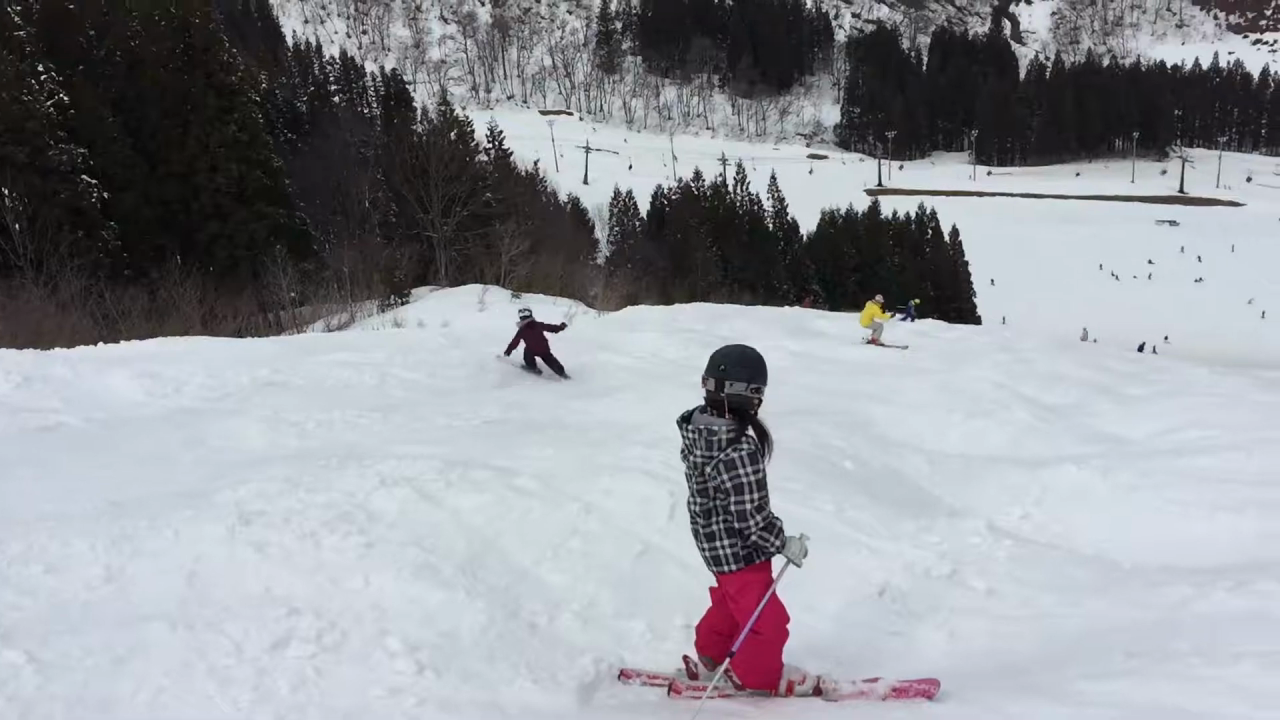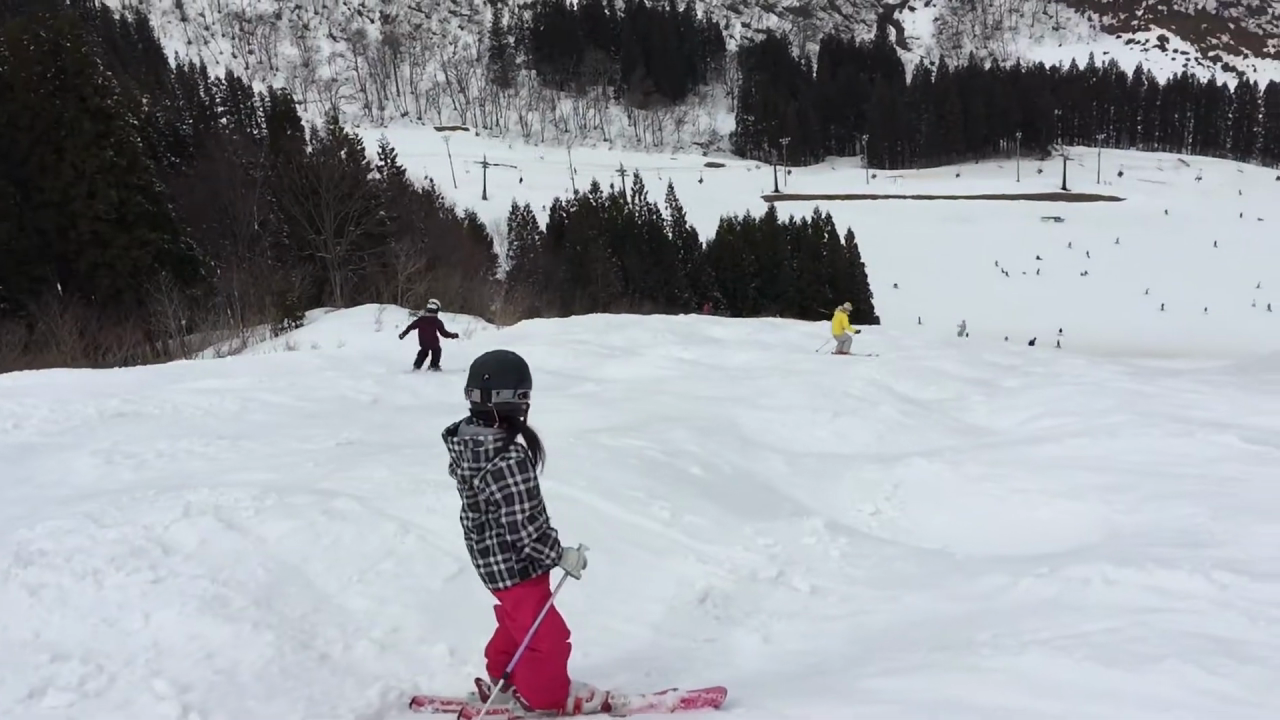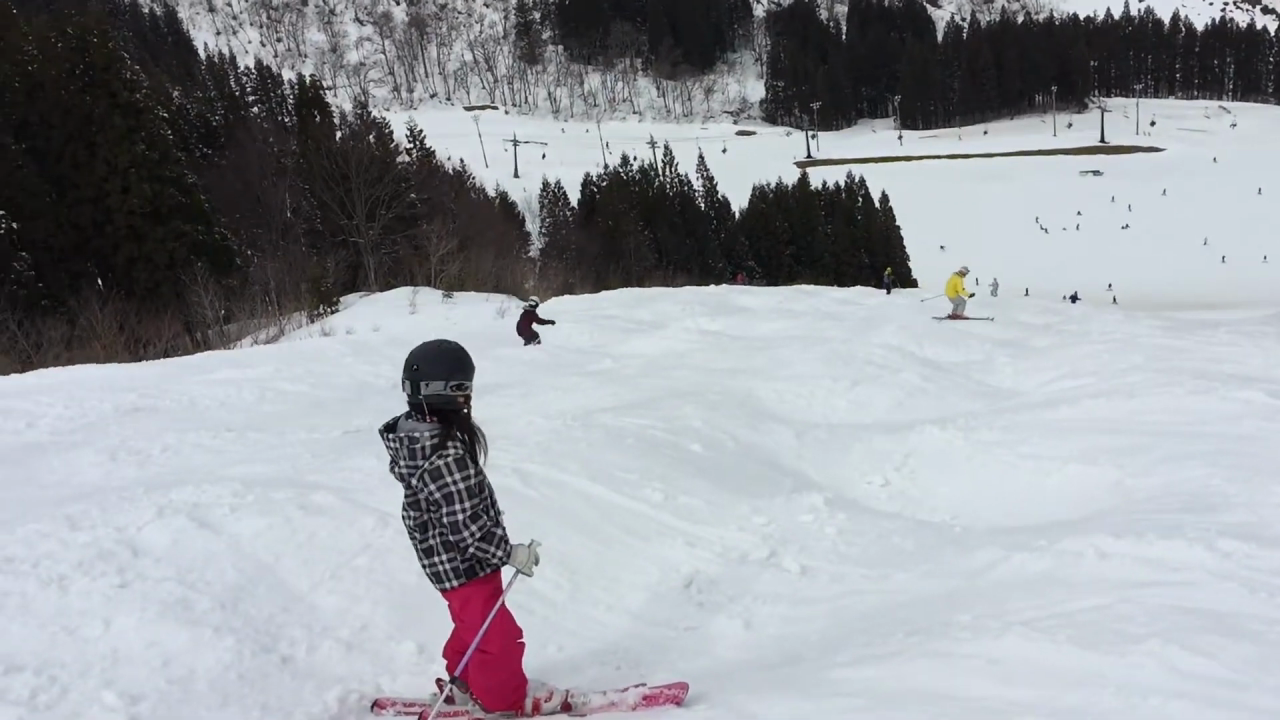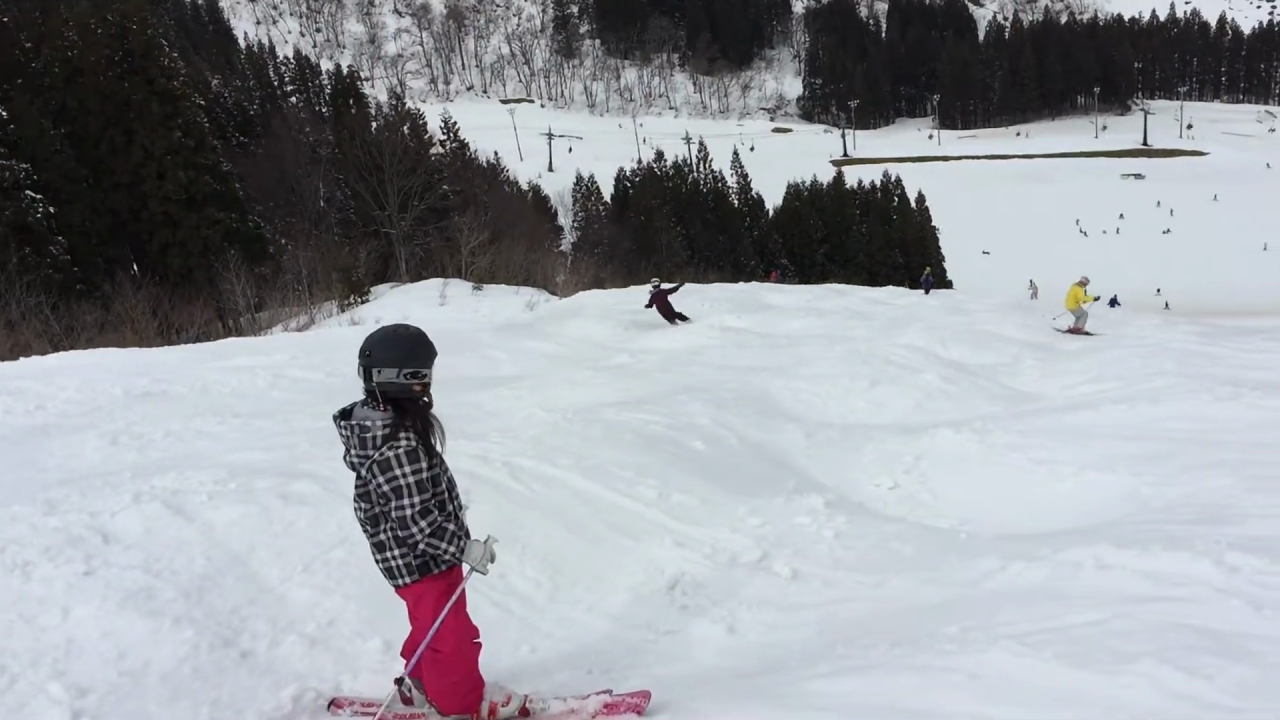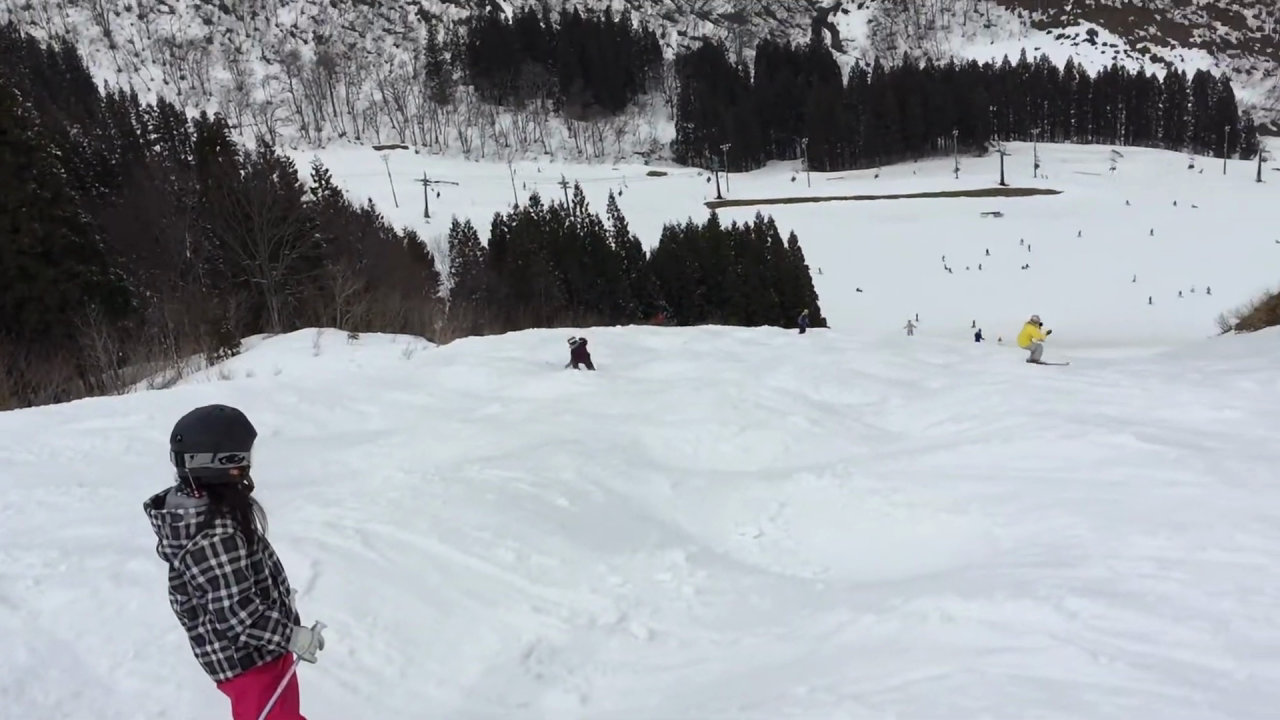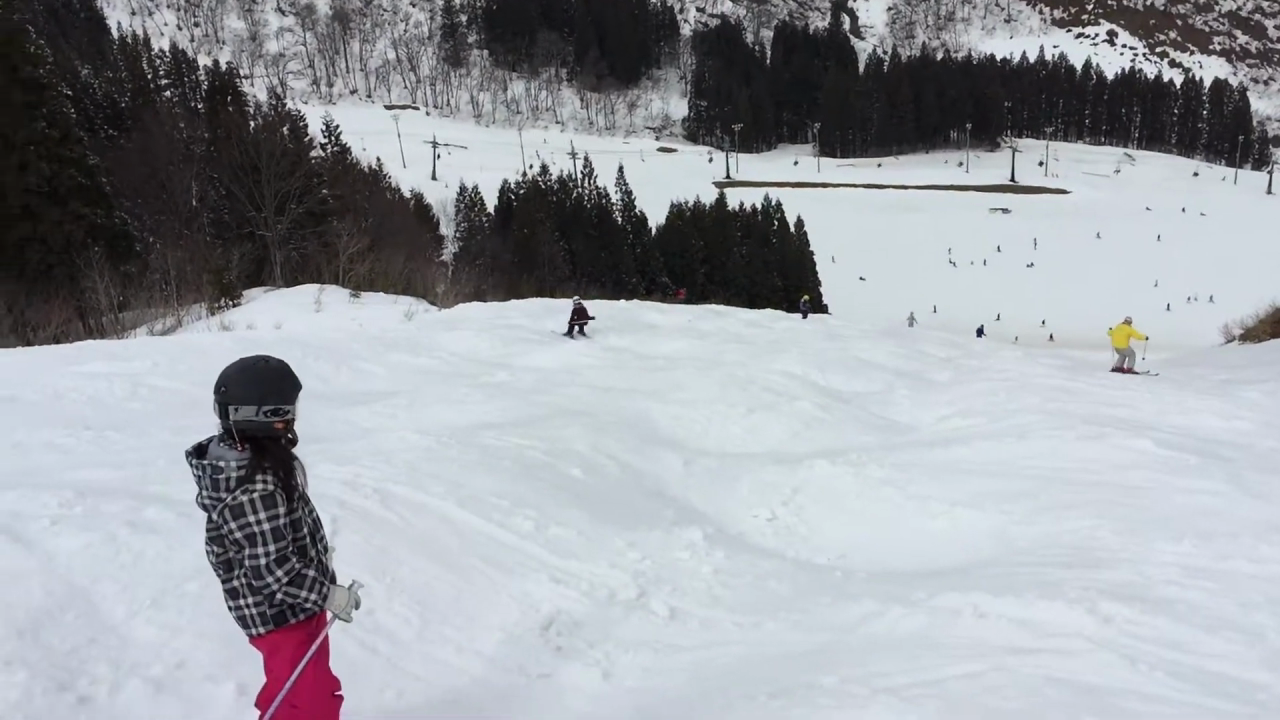
dt=0.7s
person 1, frame 1
left shoulder: (698, 426)
right shoulder: (738, 452)
right elbow: (751, 517)
right wrist: (784, 543)
left hip: (715, 543)
right hip: (740, 550)
left knee: (730, 602)
right knee: (767, 618)
left ankle: (711, 659)
right ankle: (757, 676)
person 1, frame 2
left shoulder: (466, 439)
right shoulder: (509, 460)
right elbow: (524, 528)
right wrist: (561, 555)
left hip: (493, 560)
right hip: (516, 565)
left knee: (517, 622)
right knee: (545, 634)
left ankle: (504, 683)
right ankle: (546, 695)
person 1, frame 3
left shoulder: (413, 434)
right shoulder: (447, 457)
right elbow: (466, 527)
right wrist: (510, 552)
left hip: (448, 561)
right hip: (465, 565)
left knee: (472, 625)
right knee: (496, 634)
left ankle: (466, 684)
person 1, frame 4
left shoulder: (378, 422)
right shoulder: (400, 448)
right elbow: (416, 522)
right wrist: (465, 548)
left hip: (414, 558)
right hip: (422, 562)
left knee: (433, 627)
right knee: (450, 634)
left ankle: (422, 686)
person 1, frame 5
left shoulder: (199, 506)
right shoulder: (215, 536)
right elbow: (236, 614)
right wrist: (293, 637)
left hip: (252, 649)
right hip: (248, 658)
person 1, frame 6
left shoulder: (244, 456)
right shoulder: (255, 490)
right elbow: (272, 571)
left wrist: (318, 565)
right wrist: (329, 594)
left hip: (289, 603)
right hip: (280, 611)
left knee: (290, 685)
